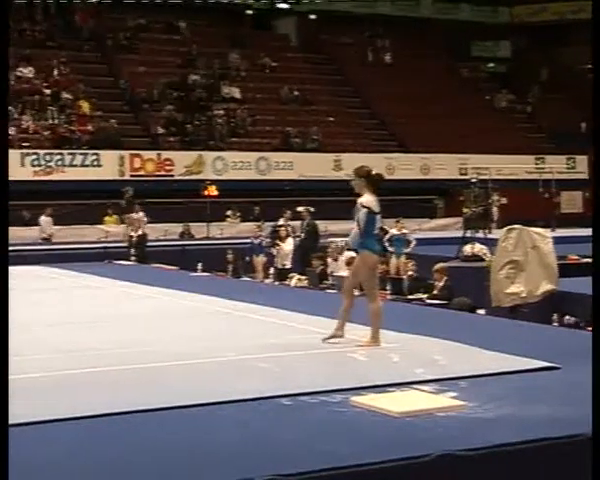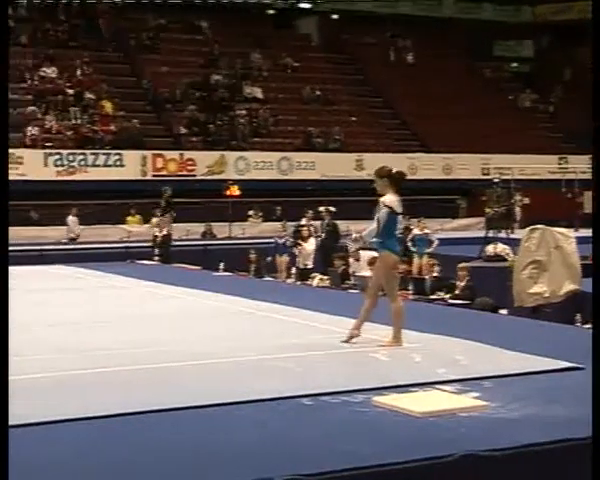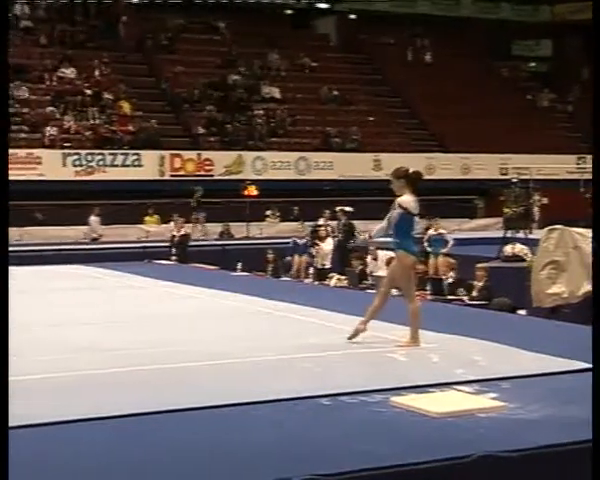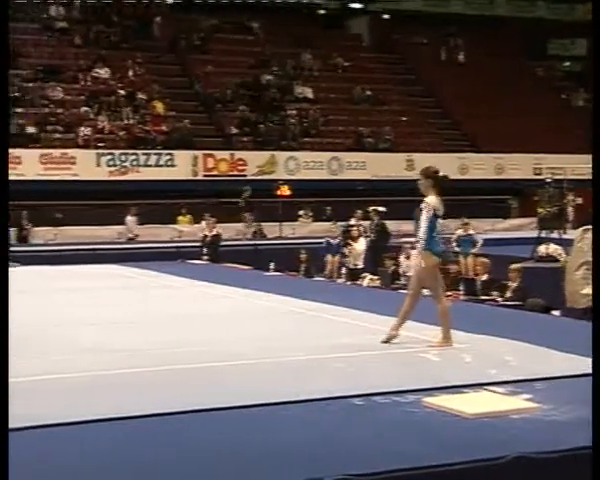
dt=0.3s
person 1, frame 1
left shoulder: (363, 201)
right shoulder: (372, 200)
left elbow: (358, 230)
right wrist: (348, 243)
left hip: (367, 251)
right hip: (368, 249)
left knee: (372, 295)
right knee: (347, 289)
left ankle: (375, 338)
right ankle: (339, 328)
person 1, frame 2
left shoulder: (385, 201)
right shoulder: (395, 200)
left elbow: (377, 227)
left wrist: (360, 237)
right wrist: (364, 237)
left hip: (387, 251)
right hip: (389, 249)
left knee: (393, 296)
right knee: (372, 291)
left ankle: (396, 338)
right ankle: (356, 328)
person 1, frame 3
left shoulder: (401, 201)
right shoulder: (412, 200)
left elbow: (386, 224)
right wrist: (374, 235)
left hip: (404, 252)
right hip: (404, 250)
left knee: (410, 296)
right knee: (384, 290)
left ankle: (414, 338)
right ankle: (363, 324)
person 1, frame 4
left shoulder: (428, 202)
right shoulder: (436, 201)
left elbow: (423, 228)
left wrist: (419, 252)
right wrist: (440, 245)
left hip: (428, 252)
right hip: (431, 250)
left knee: (438, 296)
right knee: (412, 292)
left ankle: (446, 338)
right ankle: (395, 329)
